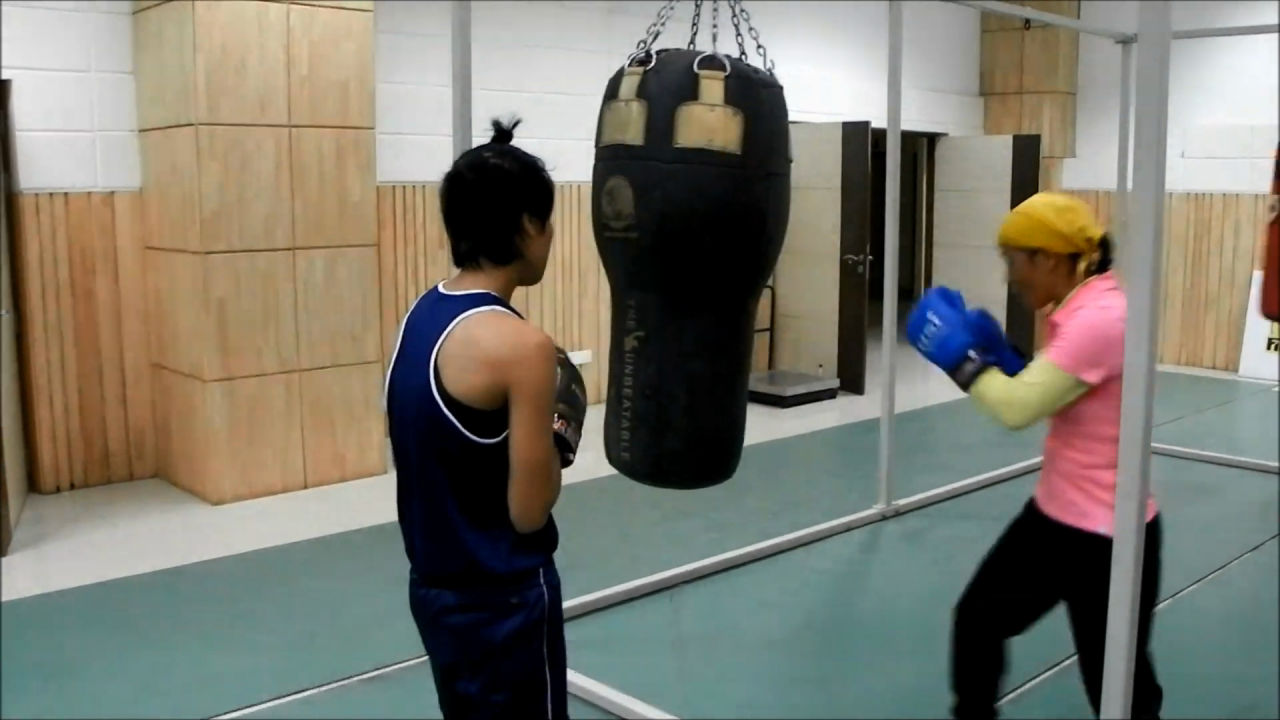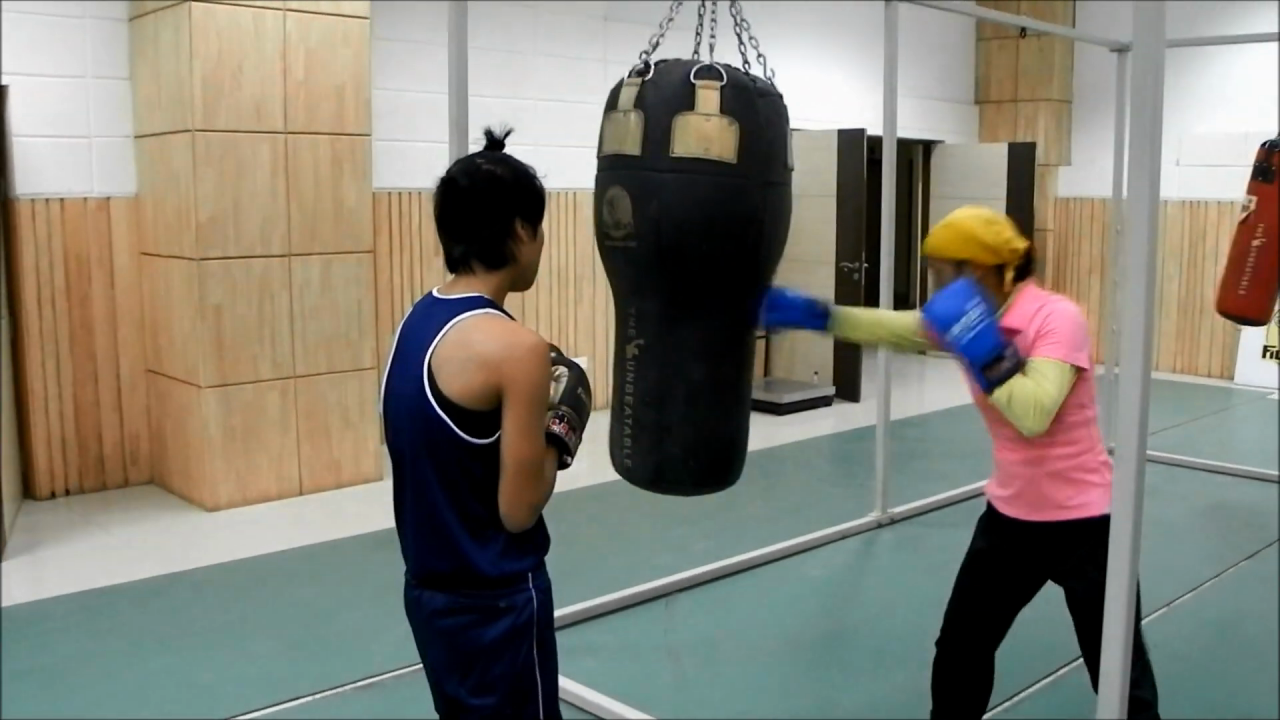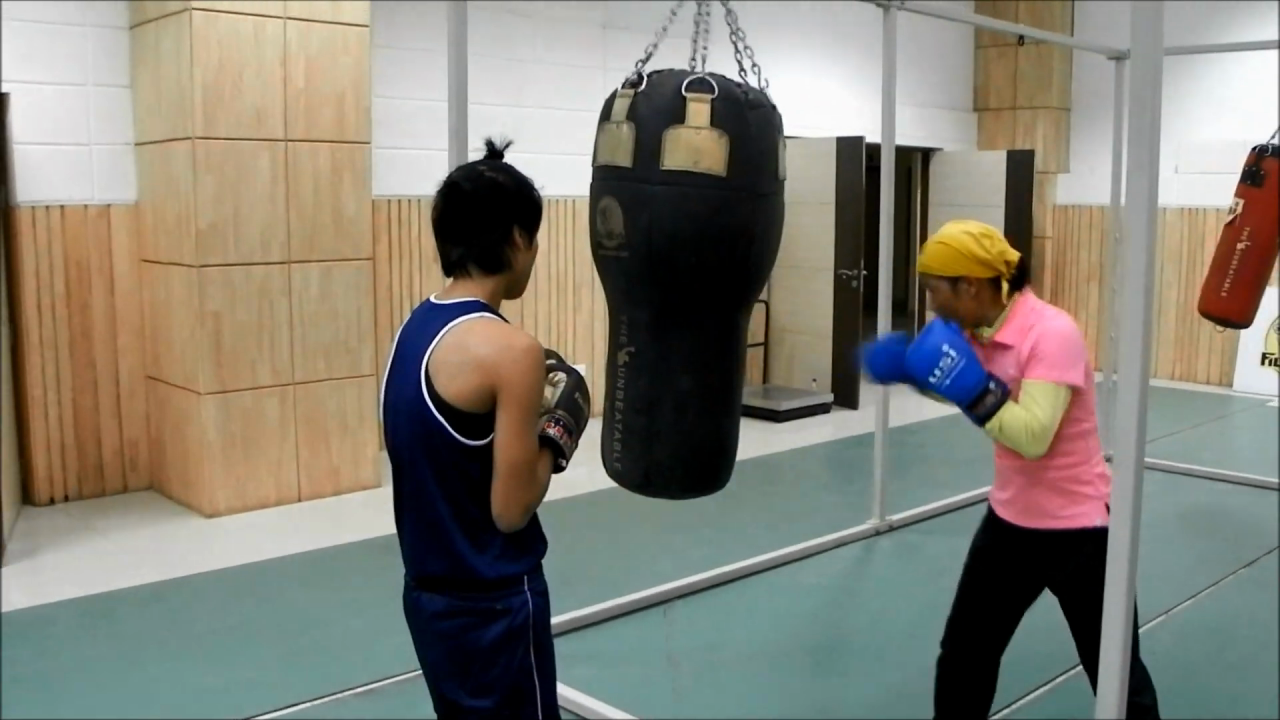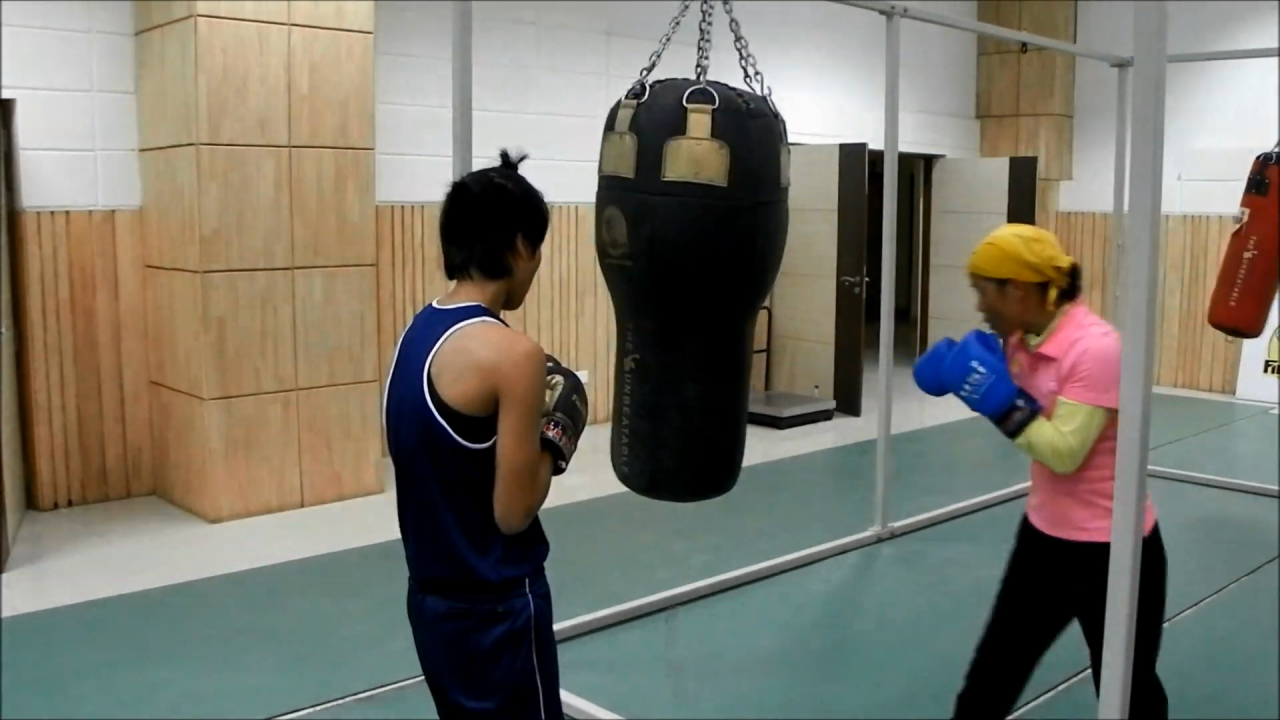
dt=0.2s
person 1, frame 1
left shoulder: (422, 314)
right shoulder: (520, 345)
right elbow: (529, 511)
right wrist: (562, 424)
left hip: (435, 584)
right hip: (501, 598)
person 1, frame 2
left shoulder: (418, 321)
right shoulder: (513, 348)
right elbow: (519, 509)
right wrist: (563, 427)
left hip: (431, 587)
right hip: (492, 602)
person 1, frame 3
left shoulder: (416, 327)
right shoulder: (509, 350)
right elbow: (512, 509)
right wrist: (558, 430)
left hip: (430, 591)
right hip: (492, 604)
person 1, frame 4
left shoulder: (418, 331)
right shoulder: (511, 353)
right elbow: (513, 512)
right wrist: (557, 432)
left hip: (433, 595)
right hip: (495, 607)
person 2, frame 1
left shoulder: (1100, 320)
right shoulder: (1075, 311)
left elbow: (1017, 408)
left wrist: (958, 354)
right wrist: (1000, 356)
left hip: (1105, 535)
right hip: (1054, 516)
right knee: (976, 621)
person 2, frame 2
left shoulder: (1058, 317)
right shoulder: (972, 317)
left elbow: (1035, 417)
right elbow: (889, 327)
left wrist: (987, 350)
right wrist: (809, 312)
left hip: (1085, 523)
right hip: (1011, 515)
left knee: (1121, 673)
right knee: (960, 648)
person 2, frame 3
left shoulder: (1053, 333)
right shoulder: (973, 331)
left elbow: (1031, 438)
right elbow: (940, 371)
left wrist: (968, 385)
right wrist: (905, 364)
left hip: (1080, 530)
right hip: (1011, 522)
right knee: (963, 652)
person 2, frame 4
left shoulder: (1095, 347)
right shoulder: (1020, 340)
left elbow: (1062, 452)
right elbow: (1020, 412)
left wrist: (998, 399)
right wrist: (958, 373)
left hip: (1111, 548)
right hip: (1045, 533)
right knee: (996, 660)
